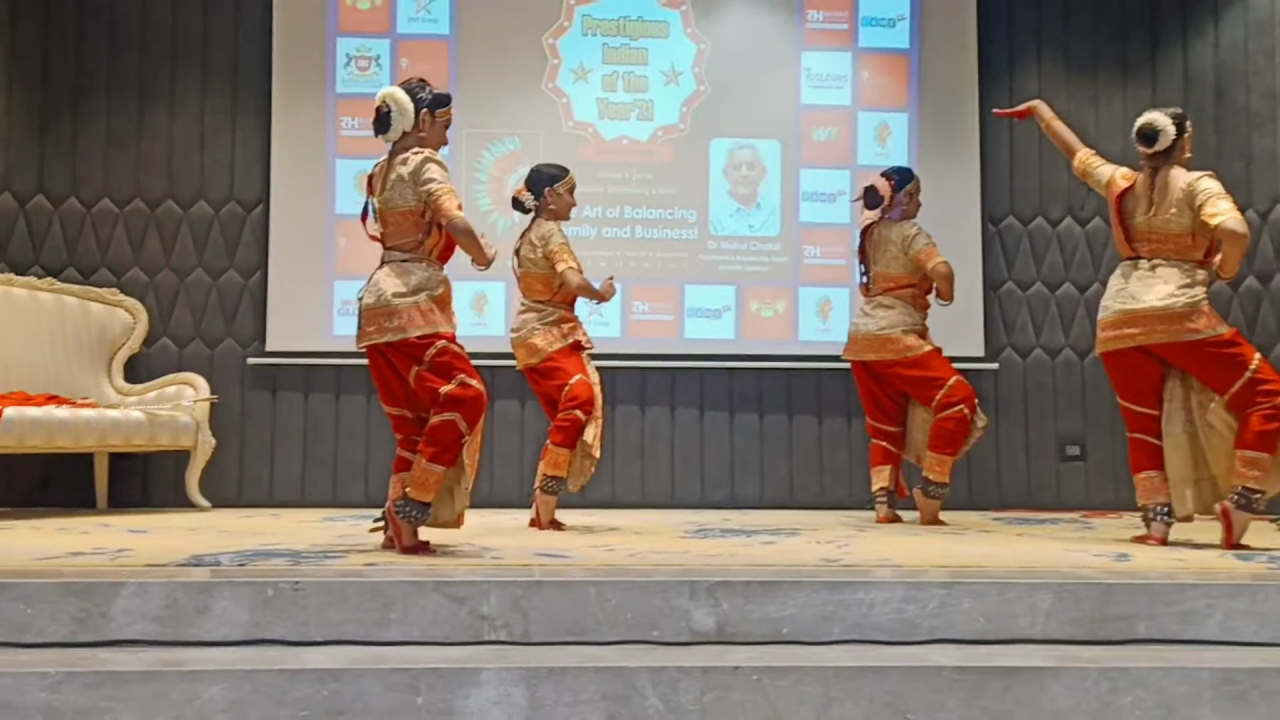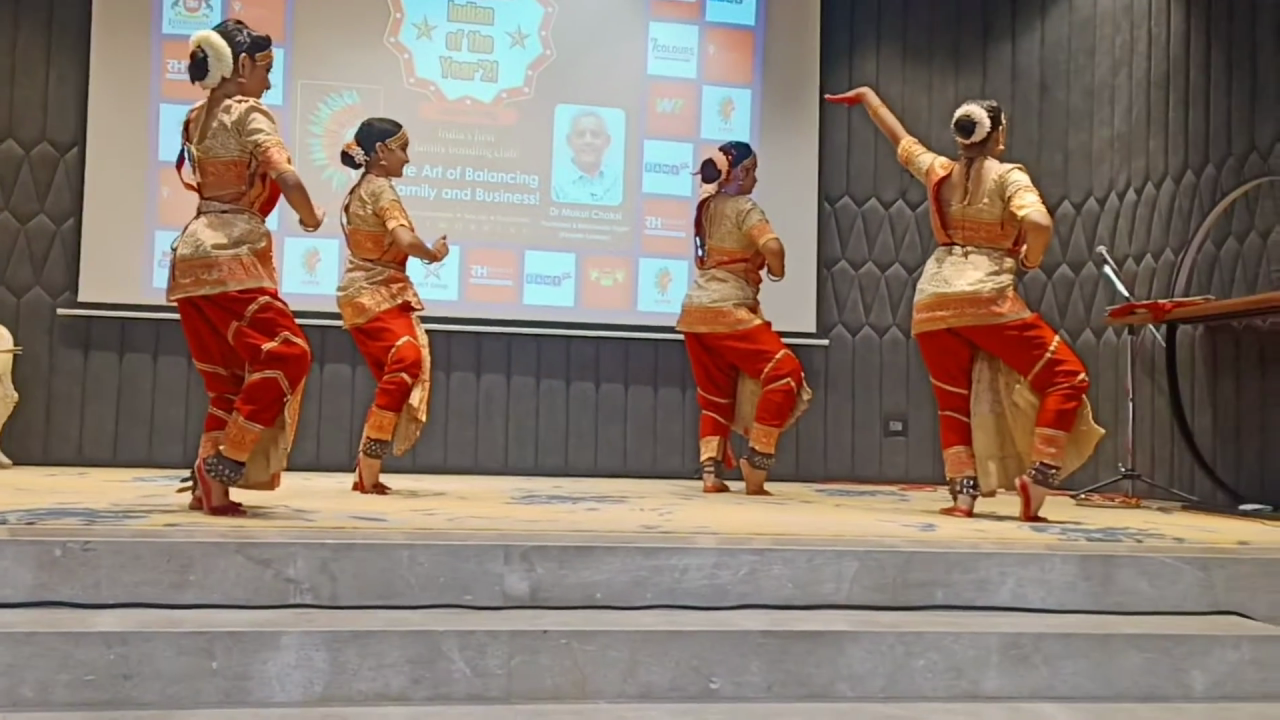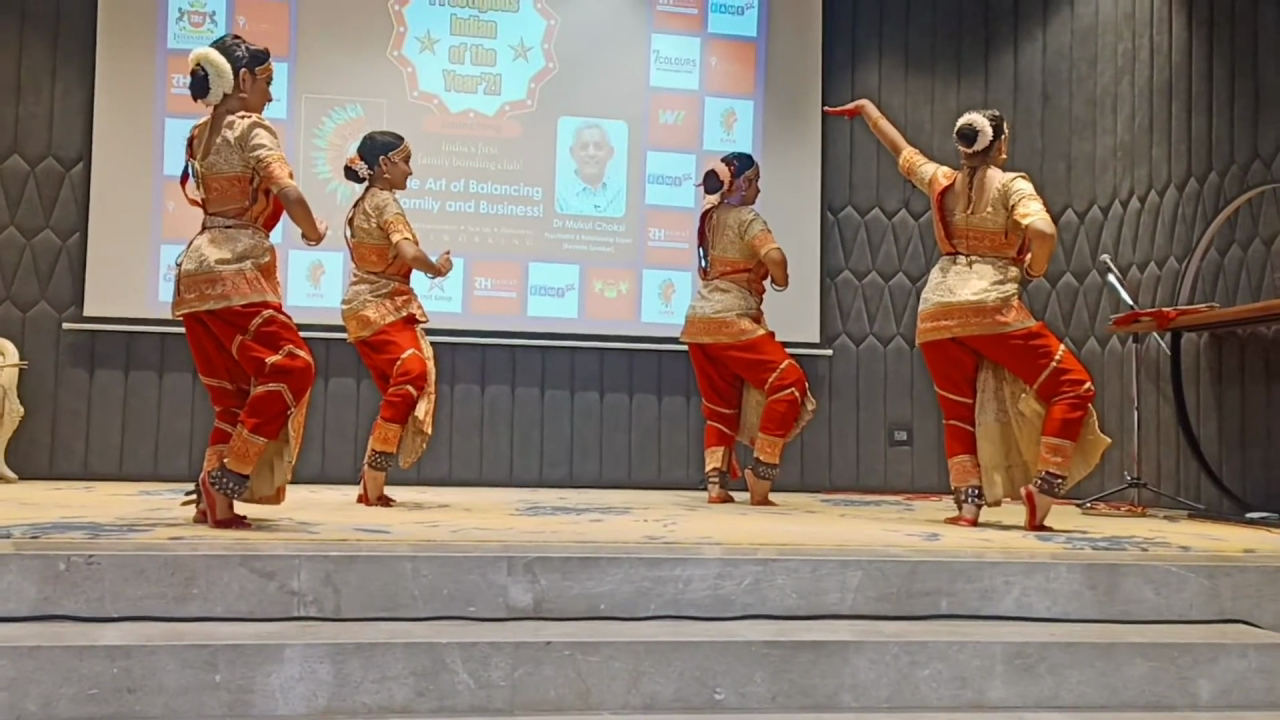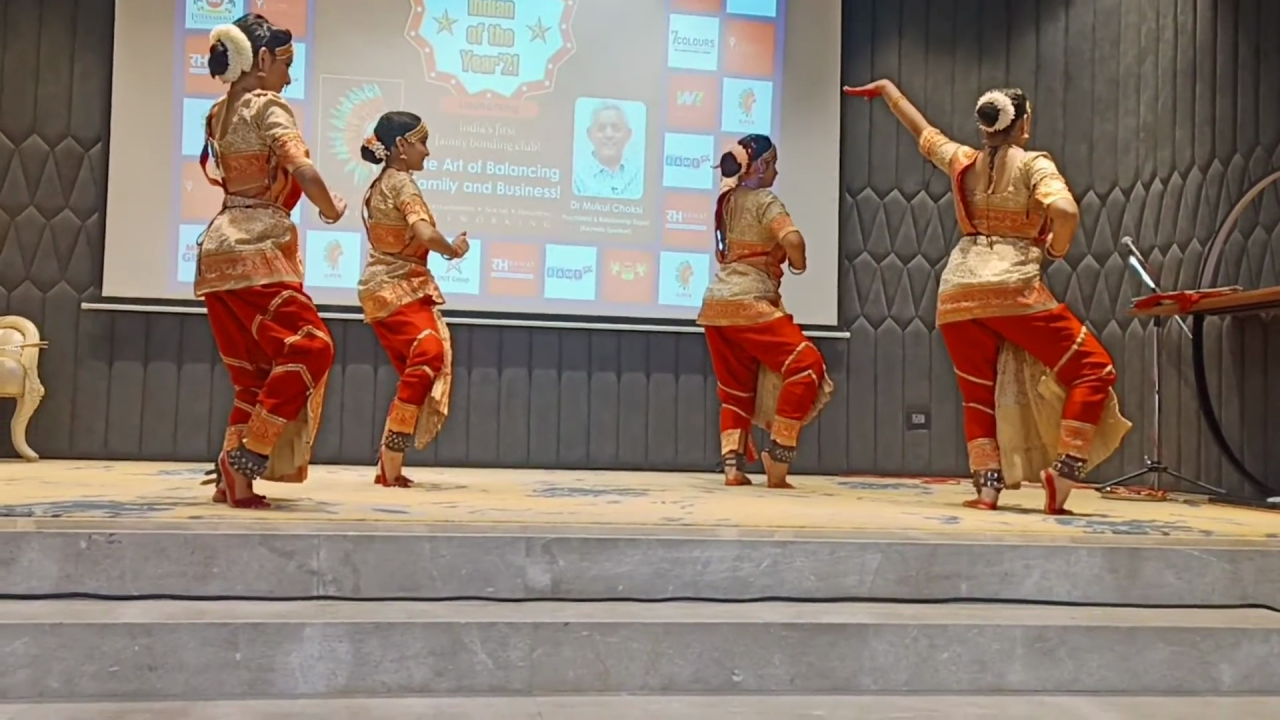
dt=1s
person 1, frame 1
left shoulder: (383, 170)
right shoulder: (424, 163)
right elbow: (454, 221)
right wrist: (483, 256)
left hip: (382, 302)
right hip: (411, 303)
left knee: (415, 419)
right knee: (463, 397)
left ankle: (397, 521)
right ankle: (409, 508)
person 1, frame 2
left shoulder: (198, 117)
right shoulder: (249, 112)
right elbow: (286, 177)
right wrist: (311, 217)
left hip: (194, 253)
right hip: (231, 255)
left knee: (229, 377)
right knee: (287, 355)
left ankle: (209, 484)
right ankle: (222, 467)
person 1, frame 3
left shoulder: (200, 133)
right shoulder: (251, 128)
right elbow: (288, 192)
right wrist: (313, 231)
left hip: (198, 269)
right hip: (235, 270)
left knee: (235, 392)
right knee: (291, 368)
left ankle: (212, 497)
right ankle: (225, 480)
person 1, frame 4
left shoulder: (220, 112)
right shoulder: (268, 106)
right elbow: (303, 170)
right wrist: (331, 209)
left hip: (220, 249)
right hip: (256, 251)
left knee: (255, 371)
right knee: (310, 348)
left ankle: (233, 478)
right ankle: (243, 461)
person 2, frame 1
left shoulder: (1119, 183)
right shoulder: (1198, 185)
left elbow: (1076, 151)
right elbow: (1235, 232)
left wrist: (1039, 109)
right wrist: (1226, 269)
left hip: (1117, 319)
right hip: (1179, 315)
left knee: (1143, 425)
left ankle: (1156, 521)
right ankle: (1239, 502)
person 2, frame 2
left shoulder: (937, 172)
right shoulder: (1008, 176)
left elbow: (899, 138)
right elbow: (1039, 224)
left wrist: (866, 95)
right wrist: (1029, 260)
left hip: (932, 301)
right hip: (987, 298)
left knee: (954, 403)
right knee: (1067, 379)
left ankle: (963, 494)
right ankle: (1038, 477)
person 2, frame 3
left shoulder: (940, 181)
right shoulder: (1012, 185)
left elbow: (899, 148)
right elbow: (1044, 232)
left wrist: (866, 107)
right wrist: (1034, 269)
left hip: (937, 310)
right hip: (991, 308)
left knee: (958, 412)
right knee: (1072, 388)
left ankle: (968, 504)
right ankle: (1043, 486)
person 2, frame 4
left shoulder: (961, 161)
right shoulder: (1034, 164)
left elbow: (920, 128)
right elbow: (1065, 211)
left wrist: (886, 87)
right wrist: (1056, 248)
left hip: (957, 293)
right hip: (1013, 289)
left knee: (978, 394)
right knee: (1093, 370)
left ankle: (987, 488)
right ankle: (1063, 470)
person 3, frame 1
left shoulder: (529, 234)
right shoulder: (550, 232)
right elbow: (575, 282)
right wrist: (602, 294)
left hip: (535, 335)
right hip: (548, 336)
left knee: (568, 414)
right knee: (580, 400)
left ankle: (542, 507)
right ankle: (545, 507)
person 3, frame 2
left shoulder: (359, 190)
right shoulder: (381, 188)
right elbow: (406, 240)
right wrist: (434, 254)
left hip: (363, 294)
right hip: (377, 296)
left knee: (396, 373)
right knee: (407, 360)
left ankle: (367, 470)
right ankle: (368, 470)
person 3, frame 3
left shoulder: (362, 204)
right shoulder: (385, 202)
right elbow: (410, 253)
right wrist: (437, 269)
left hip: (367, 307)
right hip: (382, 309)
left knee: (400, 387)
right knee: (411, 374)
left ankle: (372, 481)
right ankle: (373, 480)
person 3, frame 4
left shoulder: (379, 185)
right shoulder: (402, 183)
right elbow: (427, 234)
right wrist: (453, 250)
left hip: (384, 289)
right hip: (399, 290)
left knee: (417, 368)
right knee: (428, 354)
left ankle: (390, 463)
right ankle: (391, 461)
person 4, frame 1
left shoulder: (871, 233)
right shoulder: (909, 232)
right elbow: (942, 271)
right wrist: (945, 294)
left hip: (862, 337)
right hip: (896, 337)
left knee: (884, 423)
right knee: (958, 400)
left ankle: (884, 504)
right ankle: (930, 496)
person 4, frame 2
left shoulder: (708, 207)
right shoulder: (744, 207)
right elbow: (773, 247)
right wrist: (777, 270)
left hip: (696, 309)
right hip: (729, 310)
left knee: (716, 394)
right knee: (786, 373)
left ankle: (711, 473)
right ankle: (756, 466)
person 4, frame 3
left shoulder: (711, 217)
right shoulder: (746, 217)
right elbow: (775, 257)
right wrist: (781, 279)
left hip: (699, 320)
right hip: (733, 320)
left knee: (721, 405)
right knee: (789, 383)
left ankle: (716, 484)
right ankle: (760, 478)
person 4, frame 4
left shoulder: (728, 200)
right shoulder: (764, 200)
right elbow: (792, 239)
right wrist: (798, 263)
left hip: (717, 303)
right hip: (750, 303)
left knee: (736, 387)
right knee: (807, 366)
left ankle: (733, 467)
right ankle: (777, 462)
